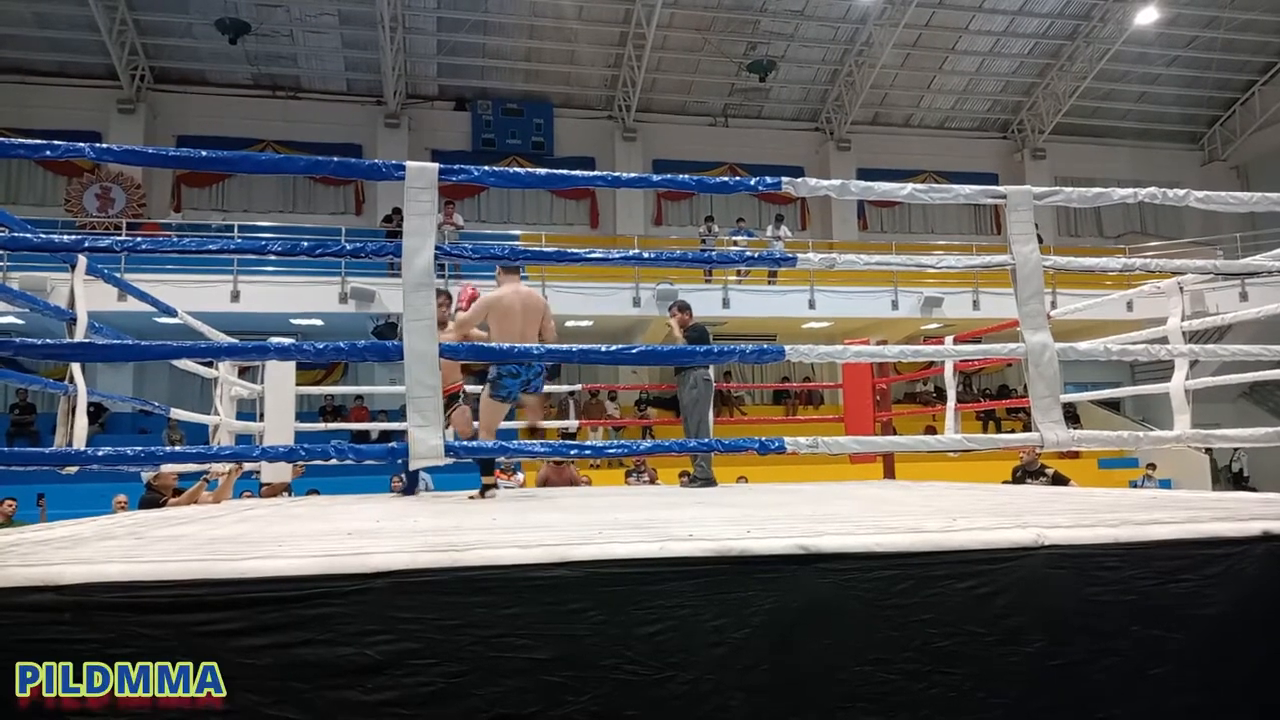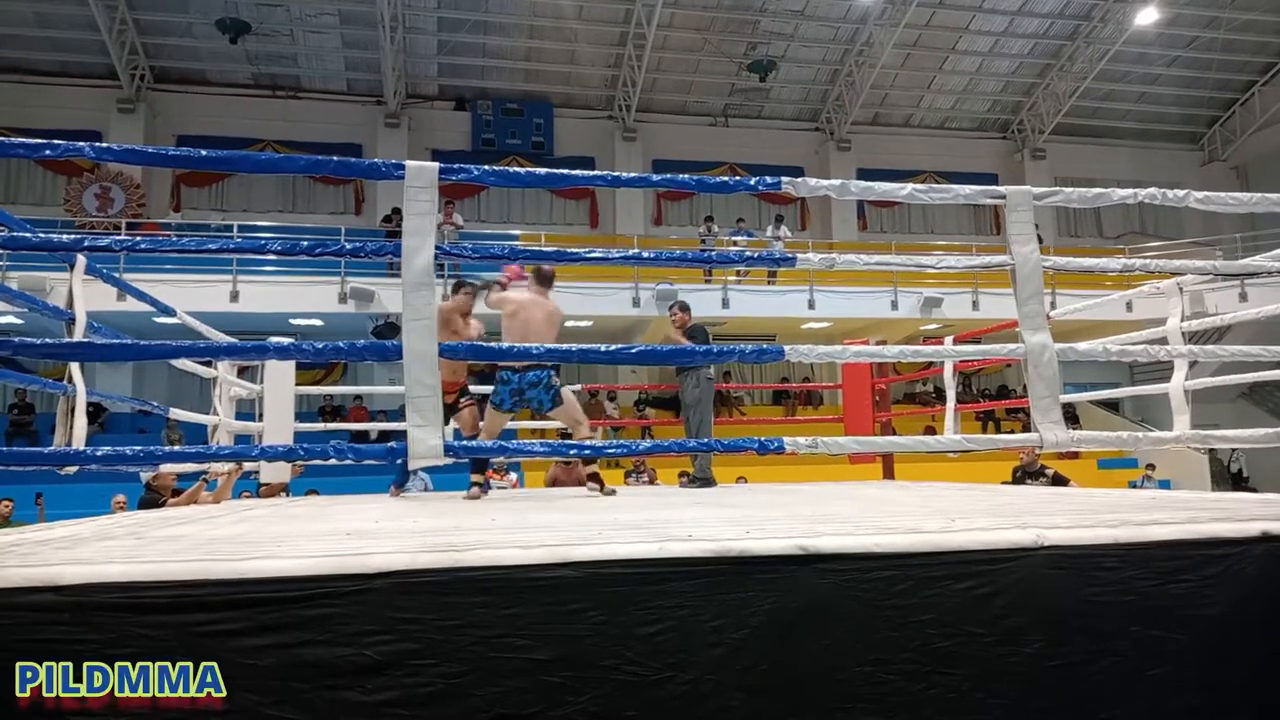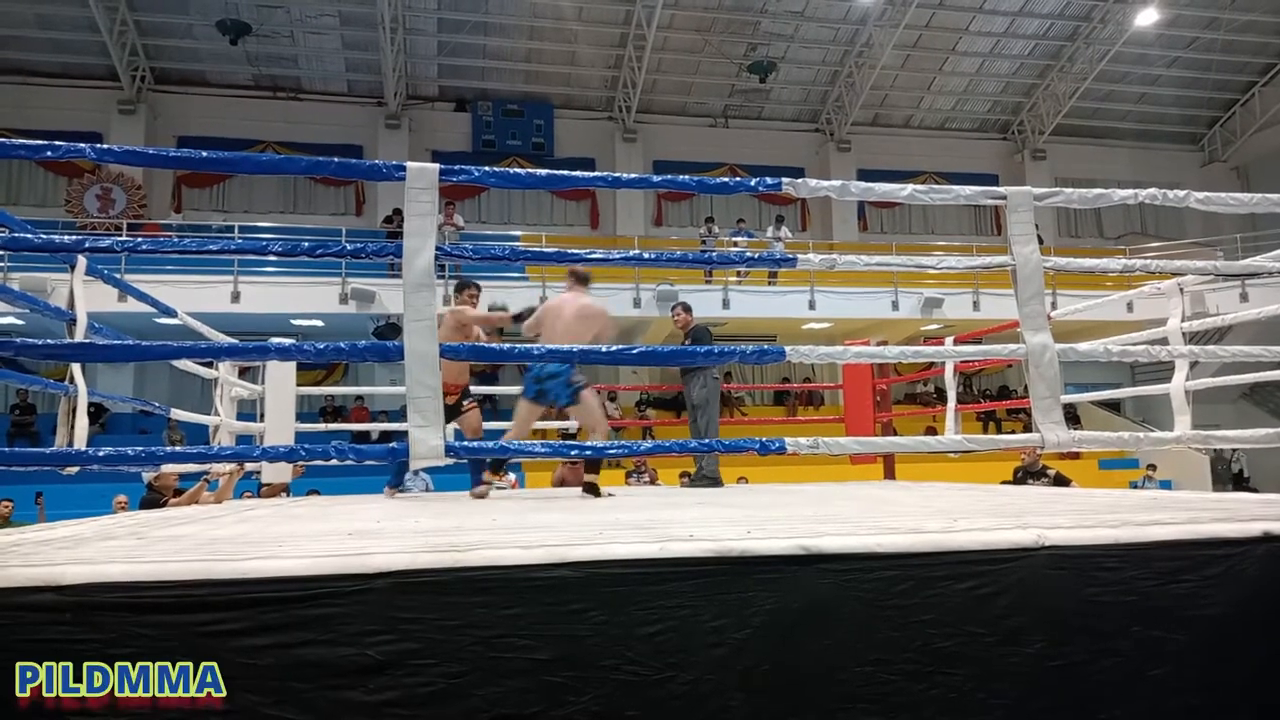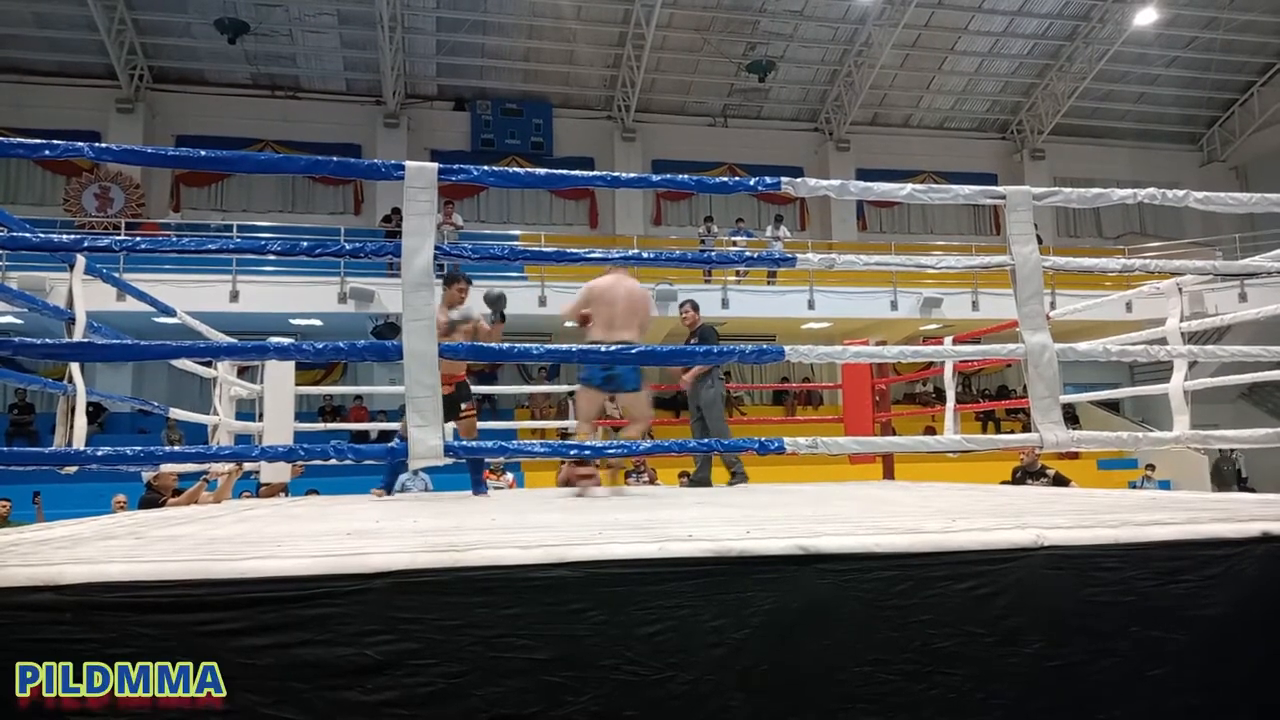
dt=0.2s
person 1, frame 1
left shoulder: (492, 298)
right shoulder: (538, 299)
left elbow: (463, 325)
right elbow: (551, 337)
left wrist: (463, 305)
left hip: (503, 370)
right hip: (533, 367)
left knee: (487, 430)
right knee: (532, 406)
left ankle: (488, 485)
person 1, frame 2
left shoulder: (515, 299)
right shoulder: (555, 313)
left elbow: (490, 300)
left wrist: (502, 284)
left hip: (509, 378)
right hip: (541, 378)
left knee: (488, 434)
right knee: (580, 424)
left ankle: (476, 485)
right ankle: (594, 479)
person 1, frame 3
left shoulder: (552, 303)
right shoulder: (597, 309)
left elbow: (529, 330)
right elbow: (605, 339)
left hip: (538, 370)
right hip: (565, 372)
left knee: (517, 432)
right knee: (599, 428)
left ankle: (488, 480)
right ankle: (590, 484)
person 1, frame 4
left shoulder: (596, 285)
right shoulder: (641, 292)
left elbow: (570, 314)
left wrist: (586, 317)
left knee: (587, 422)
right knee: (640, 419)
right ankle: (614, 468)
person 2, frame 1
left shoulder: (458, 329)
right shoulder: (422, 330)
left elbow: (488, 338)
left hip: (452, 394)
right hip: (427, 398)
left knee: (466, 433)
right knee: (413, 442)
left ankle: (488, 478)
right ankle: (410, 484)
person 2, frame 2
left shoulder: (475, 324)
right shoulder: (445, 311)
right elbow: (452, 308)
left hip: (459, 387)
left knee: (472, 428)
left ankle: (478, 481)
right ankle: (399, 482)
person 2, frame 3
left shoulder: (475, 325)
right shoulder: (455, 314)
right wrist: (516, 317)
left hip: (460, 388)
left knee: (474, 431)
left ankle: (479, 483)
right ankle: (394, 483)
person 2, frame 4
left shoulder: (471, 316)
right shoulder: (433, 313)
left elbow: (493, 339)
left wrist: (498, 315)
right wrist: (447, 328)
left hip: (457, 383)
left knee: (469, 434)
left ankle: (478, 486)
person 3, frame 1
left shoulder: (698, 330)
right shoulder: (687, 333)
left elbow: (681, 343)
left wrist: (674, 327)
left hip: (696, 379)
right hip: (685, 381)
left knee: (699, 429)
right knee: (691, 430)
left ankle: (704, 475)
right ankle: (699, 474)
person 3, frame 2
left shoulder: (697, 330)
right shoulder: (685, 336)
left wrist: (677, 339)
left hip: (698, 380)
right hip: (686, 383)
left knee: (700, 429)
right knee: (692, 431)
left ankle: (703, 475)
right ankle: (699, 475)
person 3, frame 3
left shoulder: (700, 332)
right shoulder: (686, 338)
left hip: (704, 381)
right hip: (691, 384)
left knee: (708, 429)
right knee: (696, 431)
left ankle: (711, 475)
right ankle: (702, 475)
person 3, frame 4
left shoulder: (707, 331)
right shoulder: (689, 339)
left wrist: (691, 375)
left hip: (709, 382)
right hip: (693, 386)
left knee: (718, 428)
right knee: (699, 433)
left ankle: (737, 470)
right ankle: (701, 477)
